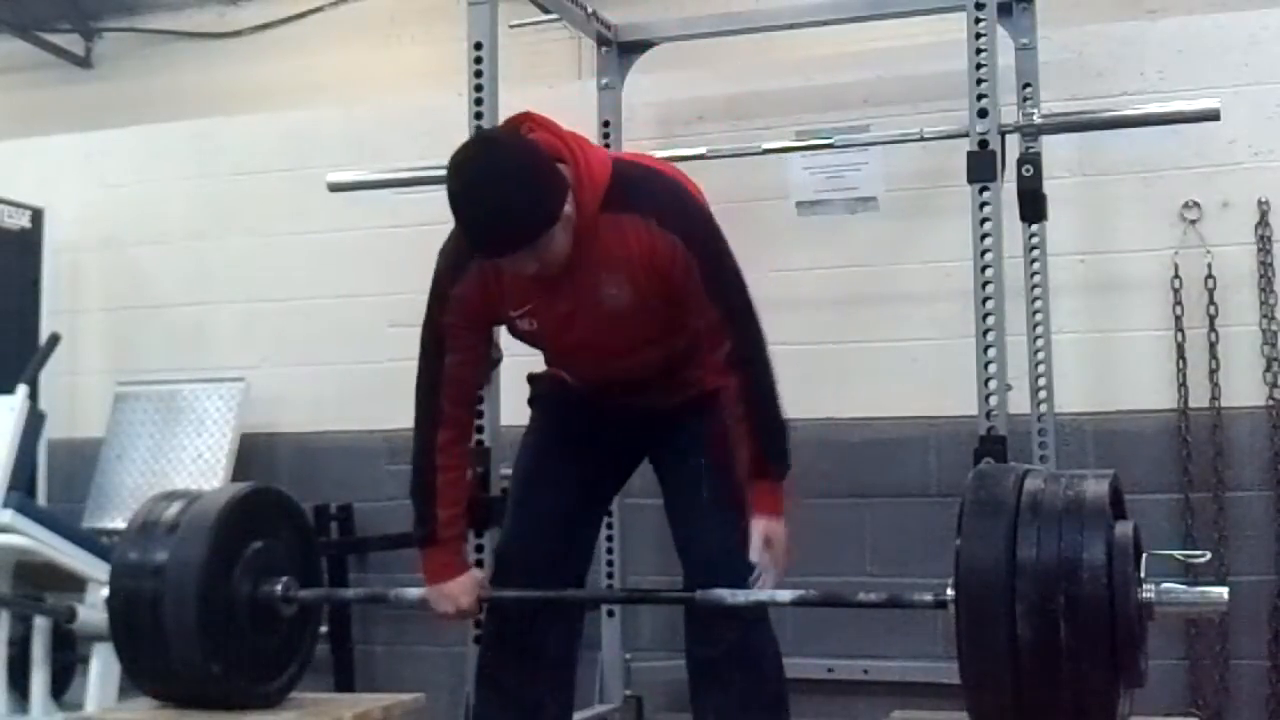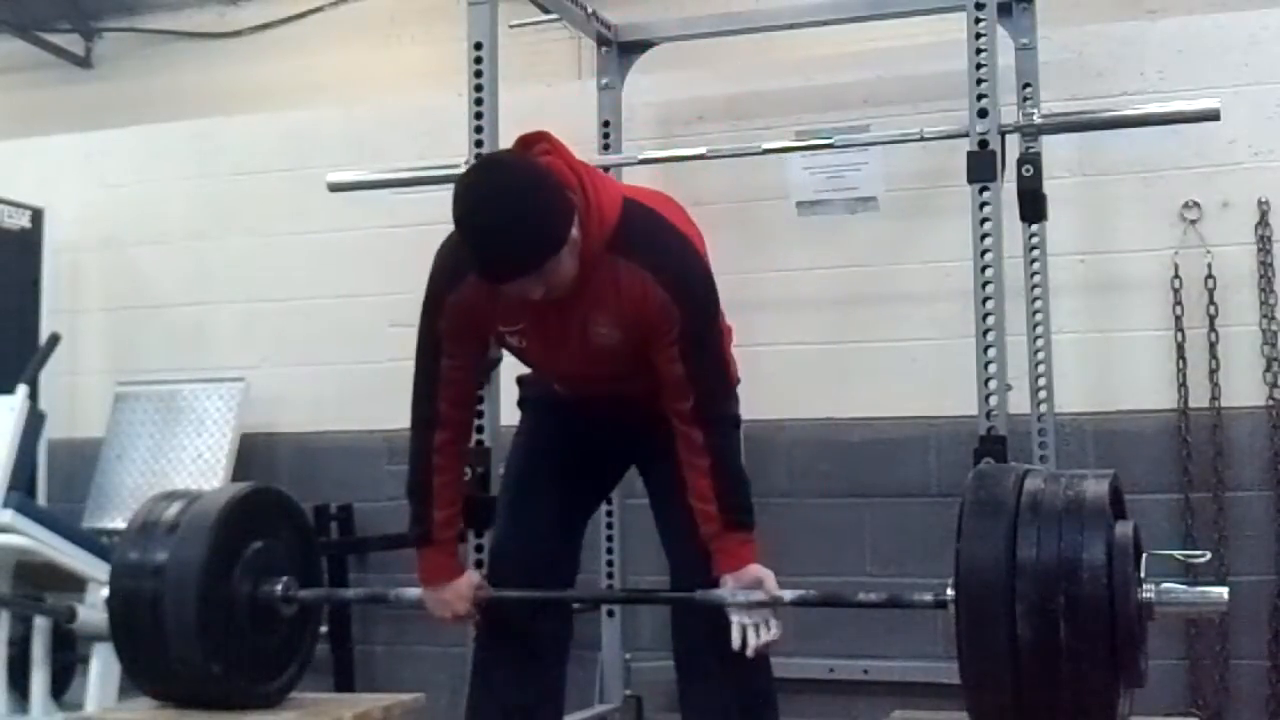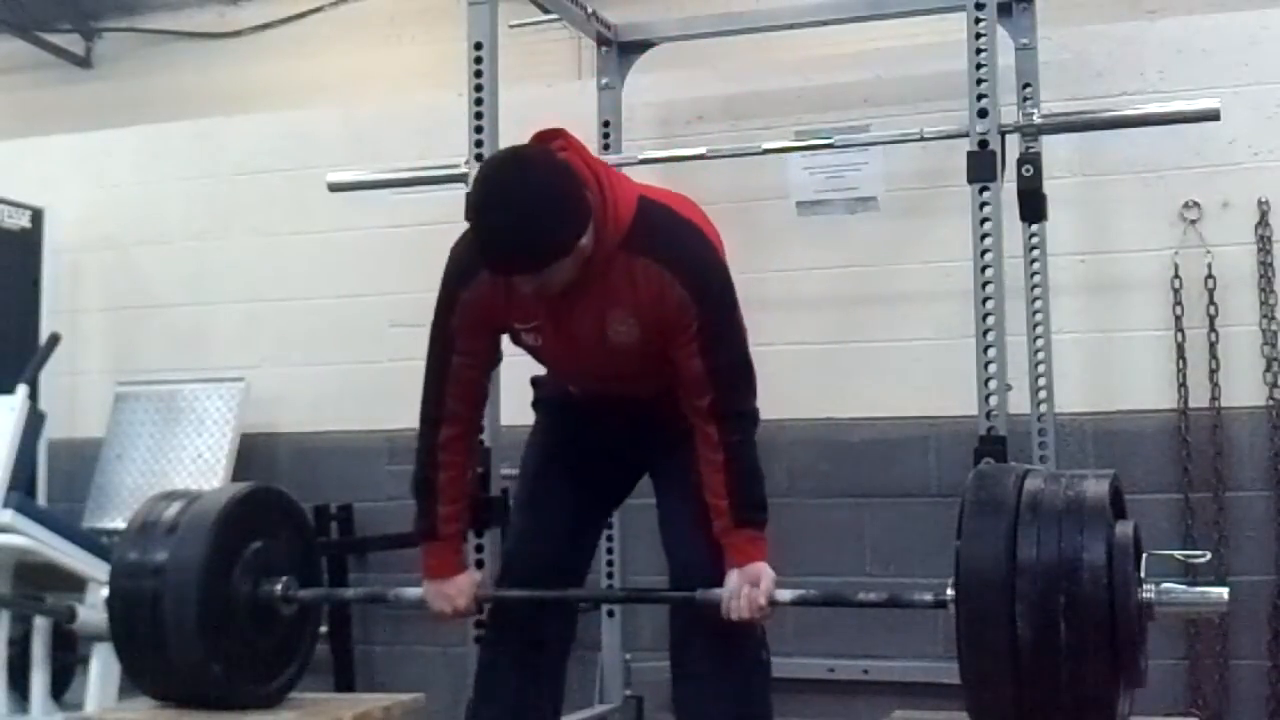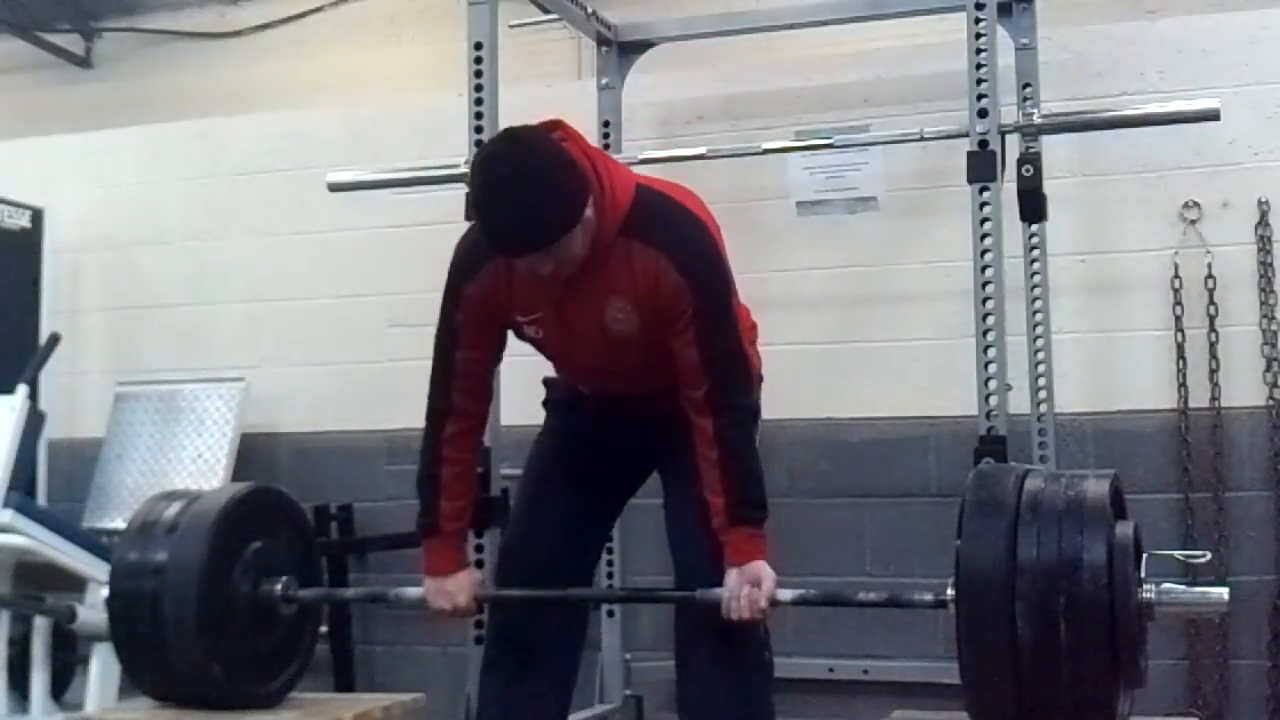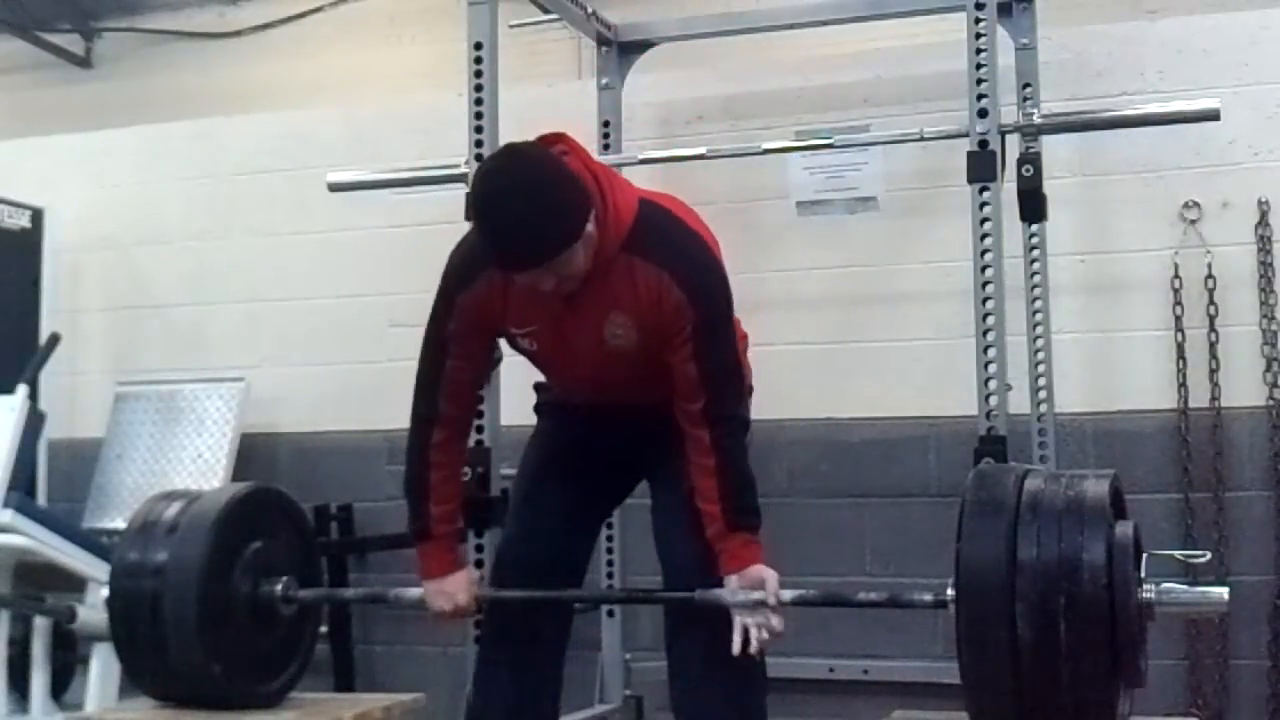
dt=0.3s
person 1, frame 1
left shoulder: (656, 208)
right shoulder: (468, 267)
left elbow: (736, 351)
right elbow: (446, 403)
left wrist: (764, 495)
right wrist: (442, 556)
left hip: (693, 399)
right hip: (578, 403)
left knee: (722, 589)
right knee: (521, 588)
person 1, frame 2
left shoulder: (658, 250)
right shoulder: (460, 273)
left elbow: (703, 413)
right elbow: (442, 410)
left wrist: (734, 552)
right wrist: (439, 559)
left hip: (671, 404)
right hip: (563, 408)
left knee: (712, 591)
right knee: (513, 591)
person 1, frame 3
left shoulder: (674, 246)
right shoulder: (476, 267)
left elbow: (722, 406)
right elbow: (452, 405)
left wrist: (745, 546)
right wrist: (442, 555)
left hip: (684, 410)
right hip: (579, 409)
left knee: (714, 594)
right knee: (524, 592)
person 1, frame 4
left shoulder: (673, 235)
right shoulder: (480, 263)
left elbow: (722, 400)
right elbow: (458, 402)
left wrist: (744, 545)
right wrist: (444, 552)
left hip: (692, 405)
right hip: (588, 407)
left knee: (717, 592)
right knee: (526, 586)
person 1, frame 5
left shoulder: (673, 251)
right shoulder: (475, 271)
left elbow: (714, 413)
right elbow: (442, 408)
left wrist: (740, 551)
right wrist: (437, 554)
left hip: (681, 413)
right hip: (578, 414)
left knee: (704, 592)
right knee: (518, 593)
